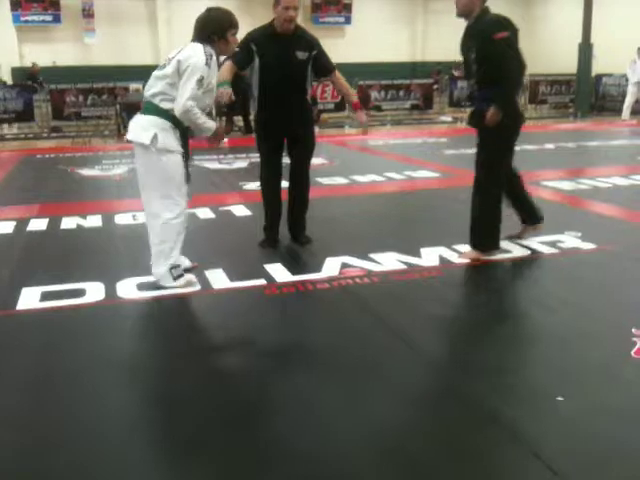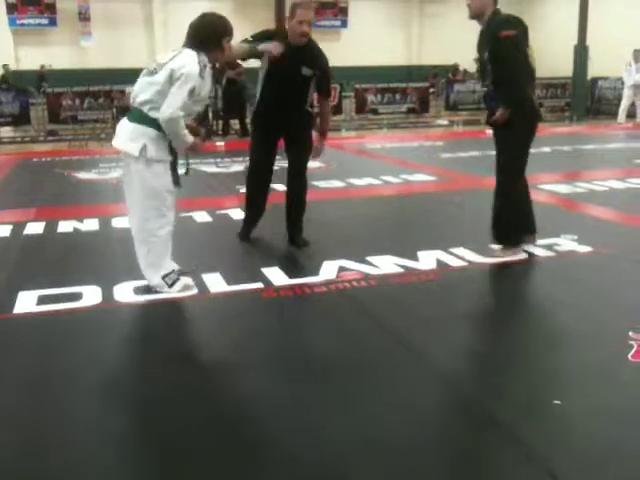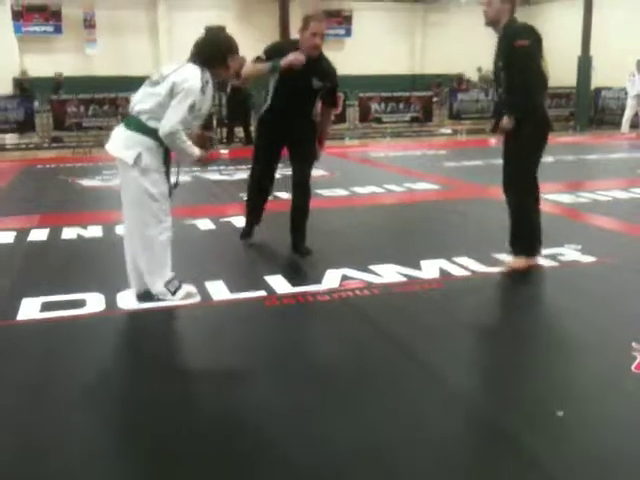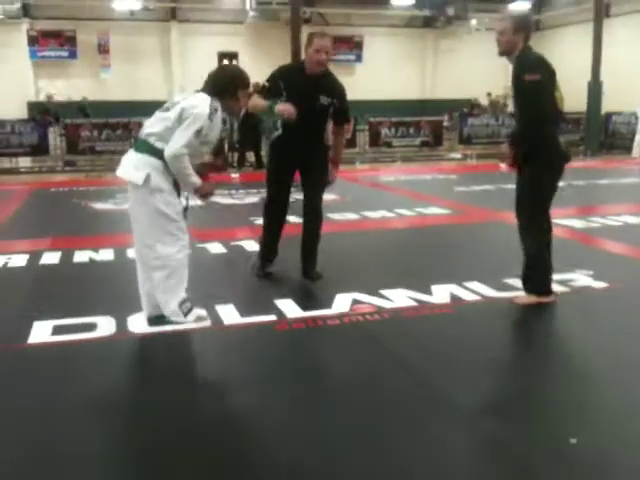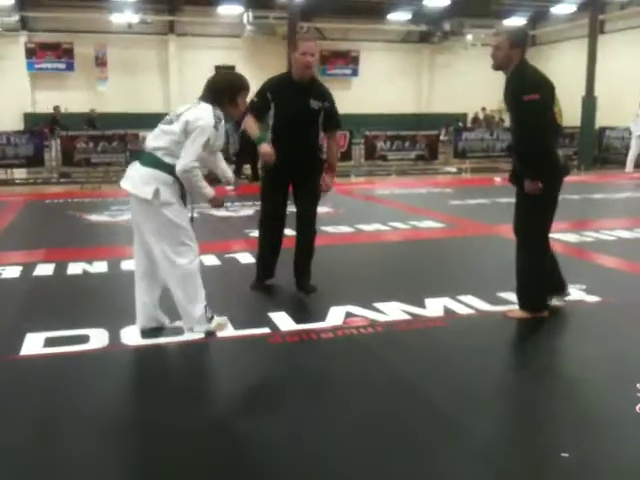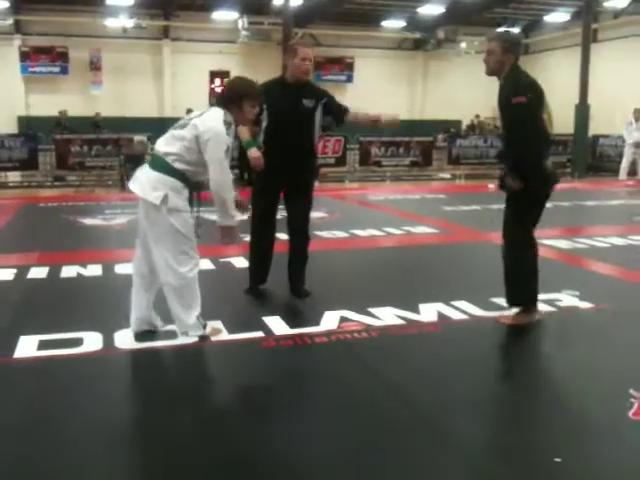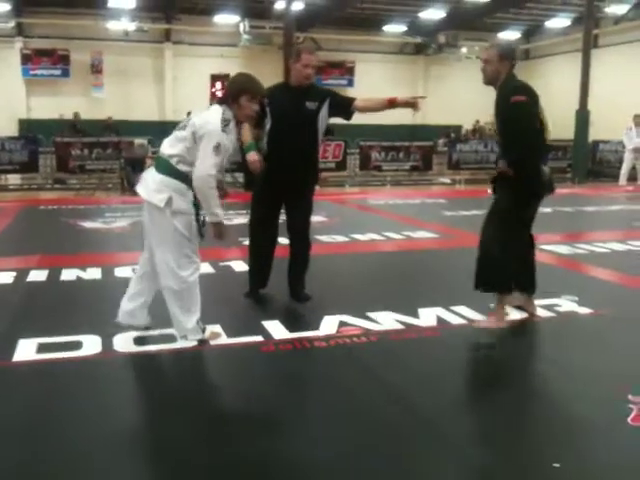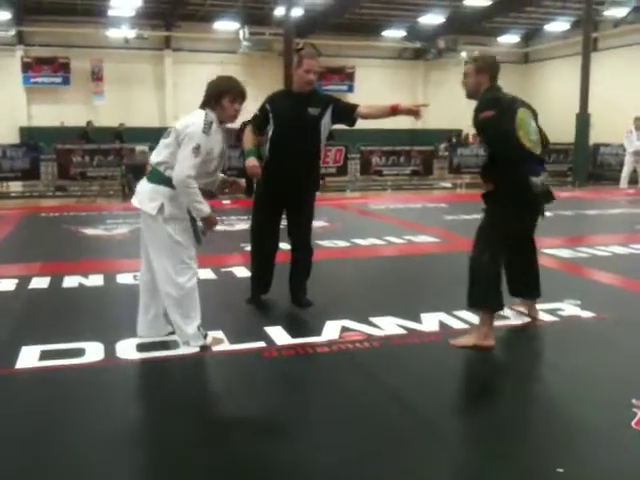
dt=0.3s
person 1, frame 1
left shoulder: (495, 26)
right shoulder: (472, 31)
left elbow: (514, 68)
left wrist: (499, 107)
right wrist: (480, 106)
left hip: (500, 115)
right hip: (487, 111)
left knee: (487, 176)
right knee: (501, 170)
left ankle: (484, 244)
right ankle: (530, 218)
person 1, frame 2
left shoulder: (508, 25)
right shoulder: (487, 32)
left elbow: (519, 69)
left wrist: (507, 107)
right wrist: (495, 107)
left hip: (518, 115)
right hip: (503, 114)
left knee: (509, 175)
right knee: (509, 174)
left ankle: (511, 241)
right ankle: (524, 232)
person 1, frame 3
left shoulder: (521, 34)
right shoulder: (505, 38)
left elbow: (531, 80)
left wrist: (511, 116)
right wrist: (503, 116)
left hip: (528, 123)
right hip: (516, 123)
left knee: (521, 185)
right knee: (516, 184)
left ankle: (526, 251)
right ankle: (528, 244)
person 1, frame 4
left shoulder: (532, 65)
right shoulder: (525, 64)
left elbow: (536, 114)
left wrist: (514, 146)
right wrist: (517, 147)
left hip: (542, 156)
right hip: (538, 153)
left knee: (533, 220)
right knee: (530, 216)
left ankle: (540, 290)
right ankle: (539, 275)
person 1, frame 5
left shoulder: (529, 82)
right shoulder: (517, 78)
left elbow: (538, 132)
left wrist: (533, 176)
right wrist: (526, 171)
left hip: (540, 173)
right hip: (535, 170)
left knee: (530, 234)
right knee: (531, 231)
left ankle: (535, 304)
right ankle: (552, 286)
person 1, frame 6
left shoulder: (519, 86)
right shoulder: (515, 83)
left elbow: (527, 137)
left wrist: (515, 174)
right wrist: (513, 170)
left hip: (529, 177)
right hip: (531, 174)
left knee: (516, 238)
right knee: (520, 236)
left ankle: (526, 307)
right ankle: (528, 301)
person 1, frame 7
left shoulder: (515, 92)
right shoulder: (513, 92)
left elbow: (530, 133)
left wrist: (510, 163)
right wrist: (510, 163)
left hip: (521, 178)
right hip: (528, 176)
left knee: (495, 236)
right knee: (517, 234)
left ankle: (500, 309)
right ankle: (525, 297)
person 1, frame 8
left shoulder: (489, 105)
right shoulder: (517, 104)
left elbow: (501, 147)
right elbow: (541, 142)
left wrist: (490, 176)
left hip: (513, 191)
right hip: (533, 188)
left knee: (486, 252)
right knee: (520, 245)
left ankle: (484, 331)
right ankle: (530, 304)
person 2, frame 1
left shoulder: (197, 54)
right shoulder: (200, 58)
right elbow: (185, 107)
left wrist: (206, 129)
right wrist: (211, 129)
left hip: (155, 131)
right hip: (159, 134)
left knee: (162, 202)
right knee: (170, 205)
left ankle: (168, 260)
right ankle: (166, 272)
person 2, frame 2
left shoulder: (182, 58)
right shoulder: (194, 68)
right elbow: (168, 115)
left wrist: (185, 127)
right wrist: (186, 141)
left hip: (137, 135)
right hip: (145, 140)
left knee: (149, 208)
right knee: (156, 211)
left ankle: (155, 265)
right ankle: (161, 276)
person 2, frame 3
left shoulder: (187, 73)
right shoulder: (196, 83)
right elbow: (170, 129)
left wrist: (192, 140)
right wrist: (195, 154)
left hip: (133, 143)
right hip: (141, 147)
left knee: (142, 218)
right knee: (153, 219)
left ankle: (145, 282)
right ankle: (163, 286)
person 2, frame 4
left shoulder: (201, 103)
right shoulder: (205, 111)
right elbow: (175, 152)
right wrist: (195, 184)
left hip: (143, 167)
right hip: (150, 171)
left knee: (151, 241)
right knee: (172, 241)
left ankle: (156, 306)
right ankle: (176, 308)
person 2, frame 5
left shoulder: (202, 112)
right shoulder: (208, 121)
left elbow: (210, 155)
right elbow: (186, 167)
left wrist: (229, 177)
right wrist: (208, 195)
left hip: (145, 180)
right hip: (158, 185)
left knee: (150, 254)
right knee: (183, 252)
left ankle: (149, 318)
right ankle: (199, 320)
person 2, frame 6
left shoulder: (214, 118)
right shoulder: (219, 129)
left elbow: (215, 172)
right elbow: (220, 180)
left wrist: (234, 198)
right wrist: (228, 221)
left hip: (154, 183)
right hip: (165, 189)
left knee: (150, 257)
right knee: (181, 259)
left ankle: (142, 320)
right ankle: (191, 325)
person 2, frame 7
left shoulder: (219, 117)
right shoulder: (218, 126)
right elbow: (204, 176)
right wrist: (216, 218)
left hip: (162, 185)
right hip: (170, 191)
left knee: (158, 256)
right knee: (182, 262)
left ankle: (132, 312)
right ankle: (190, 329)
person 2, frame 8
left shoulder: (210, 125)
right shoulder: (200, 128)
right elbow: (182, 176)
left wrist: (221, 180)
right wrist: (204, 212)
left hip: (160, 197)
right hip: (164, 199)
left knee: (158, 267)
right knee: (180, 268)
left ankle: (153, 325)
right ankle: (193, 335)
person 3, frame 1
left shoulder: (308, 42)
right shoulder: (257, 39)
left elbow: (332, 74)
right elbow: (232, 63)
left wrist: (356, 106)
right wrist: (223, 84)
left hip: (301, 117)
right hip: (268, 118)
left knee: (301, 175)
right knee: (270, 175)
left ankle: (298, 229)
right ankle: (271, 232)
person 3, frame 2
left shoulder: (317, 58)
right shoulder: (269, 38)
left elbow: (323, 99)
right elbow: (234, 53)
left wrist: (322, 135)
left hip: (299, 121)
right hip: (266, 117)
left knee: (298, 176)
right knee: (259, 171)
left ankle: (295, 232)
right ankle: (250, 221)
person 3, frame 3
left shoulder: (327, 71)
right shoulder: (280, 49)
left elbow: (327, 109)
right elbow: (246, 73)
left wrist: (320, 142)
right wrist: (280, 64)
left hip: (303, 130)
right hip: (271, 124)
left knee: (301, 184)
right knee: (260, 177)
left ankle: (298, 240)
right ankle: (250, 222)
person 3, frame 4
left shoulder: (334, 87)
right shoulder: (285, 74)
left elbow: (340, 127)
right elbow: (254, 102)
left wrist: (335, 163)
right wrist: (275, 106)
left hip: (315, 153)
right hip: (283, 149)
left knee: (313, 208)
right knee: (275, 204)
left ankle: (309, 264)
right ankle: (265, 259)
person 3, frame 5
left shoulder: (322, 94)
right shoulder: (273, 86)
left elbow: (331, 134)
right elbow: (249, 118)
left wrist: (330, 170)
right wrist: (261, 141)
left hip: (309, 167)
right hip: (277, 164)
left knee: (307, 223)
right knee: (271, 219)
left ankle: (303, 278)
right ankle: (263, 275)
person 3, frame 6
left shoulder: (317, 95)
right shoulder: (268, 90)
left elbow: (348, 114)
left wrist: (376, 119)
right wrist: (251, 146)
left hip: (302, 171)
right hip: (269, 169)
left knee: (299, 227)
right knee: (263, 224)
left ankle: (297, 282)
right ankle: (256, 280)
person 3, frame 7
left shoulder: (323, 97)
right shoulder: (272, 95)
left elbow: (360, 104)
right elbow: (248, 123)
left wrist: (396, 102)
right wrist: (250, 149)
left hip: (303, 176)
right hip: (270, 174)
left knee: (300, 232)
right knee: (261, 229)
left ankle: (297, 286)
right ankle: (256, 284)
person 3, frame 8
left shoulder: (326, 103)
right shoulder: (275, 101)
left elbow: (362, 111)
right elbow: (252, 130)
left wrist: (399, 109)
right wrist: (250, 155)
left hip: (304, 183)
right hip: (271, 180)
left knee: (301, 238)
right knee: (263, 234)
left ankle: (298, 291)
right ankle: (258, 290)
